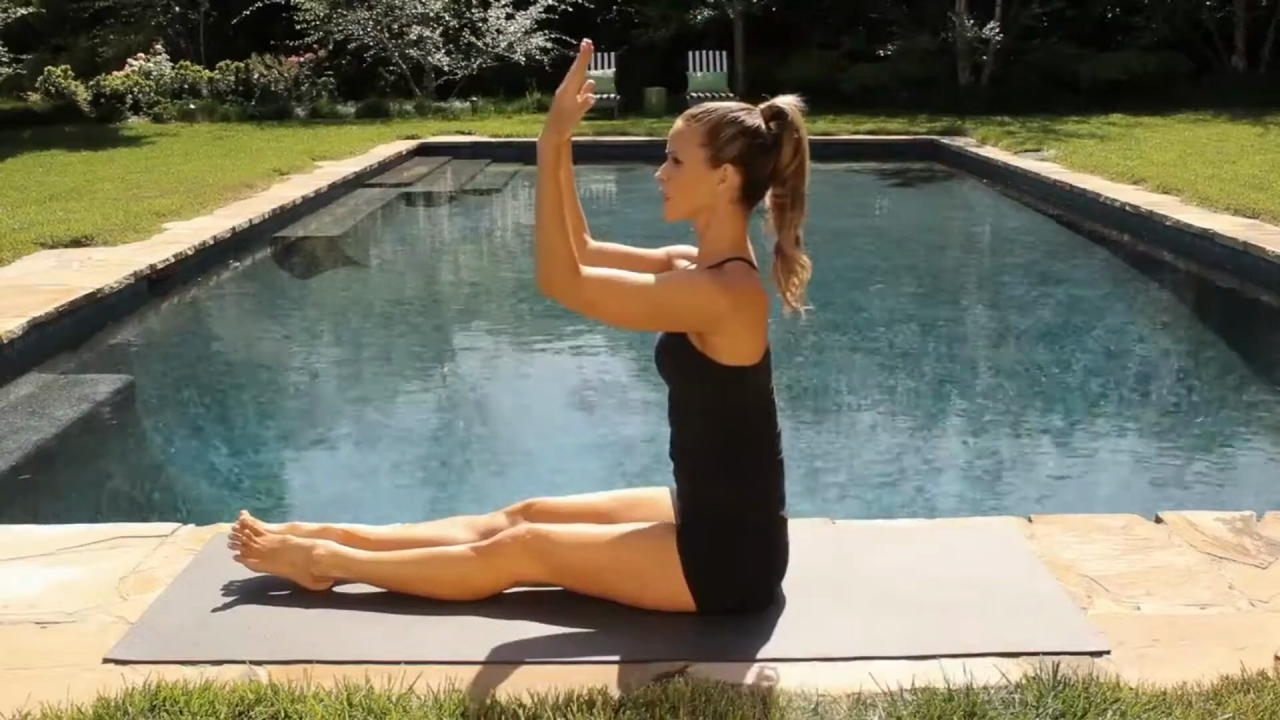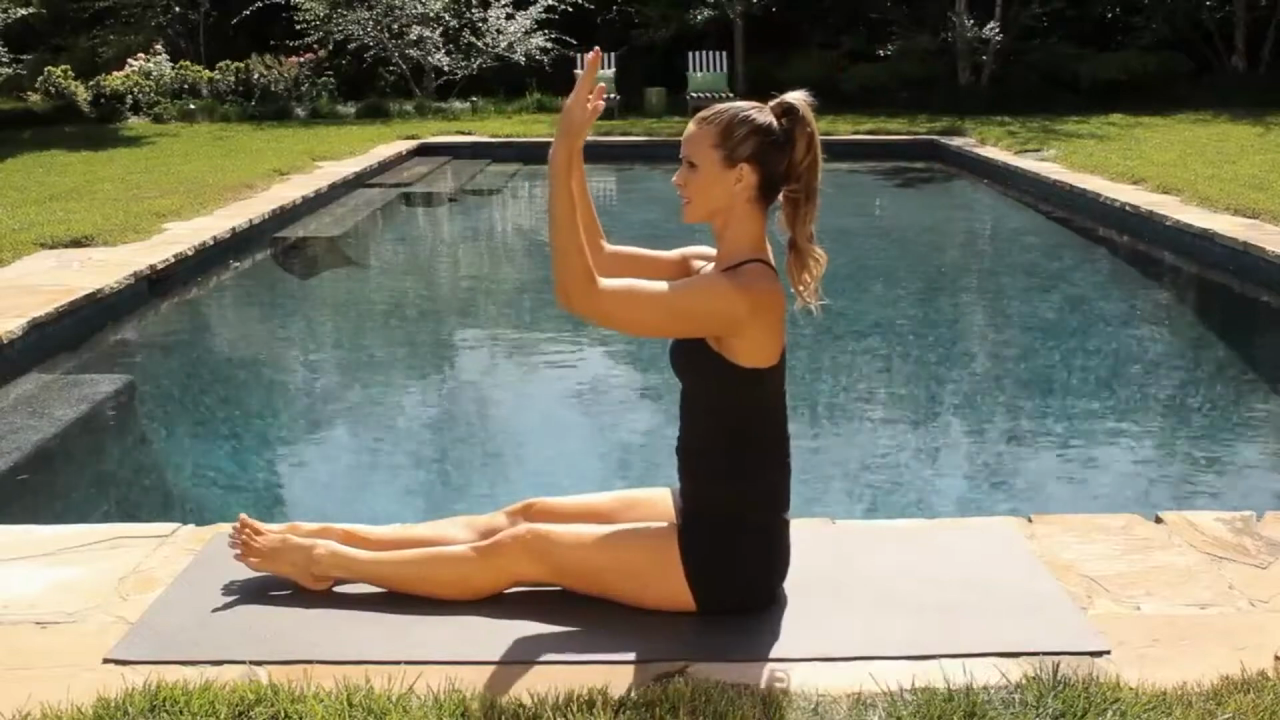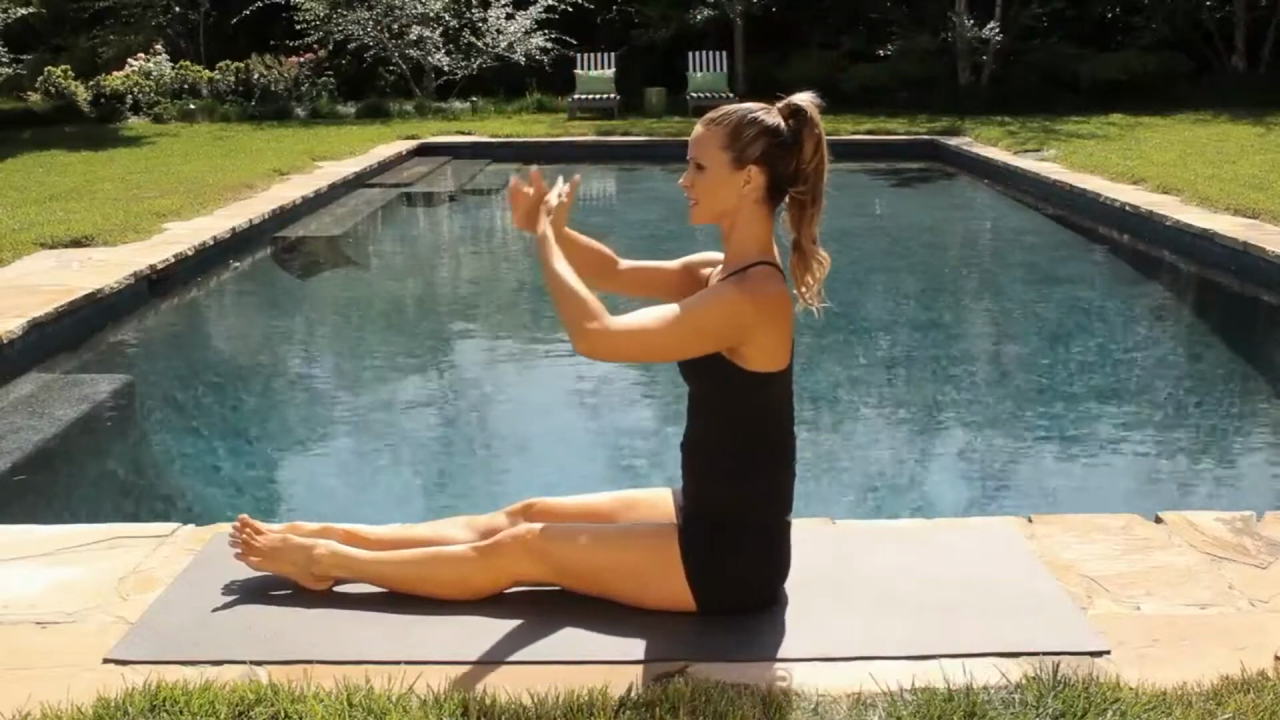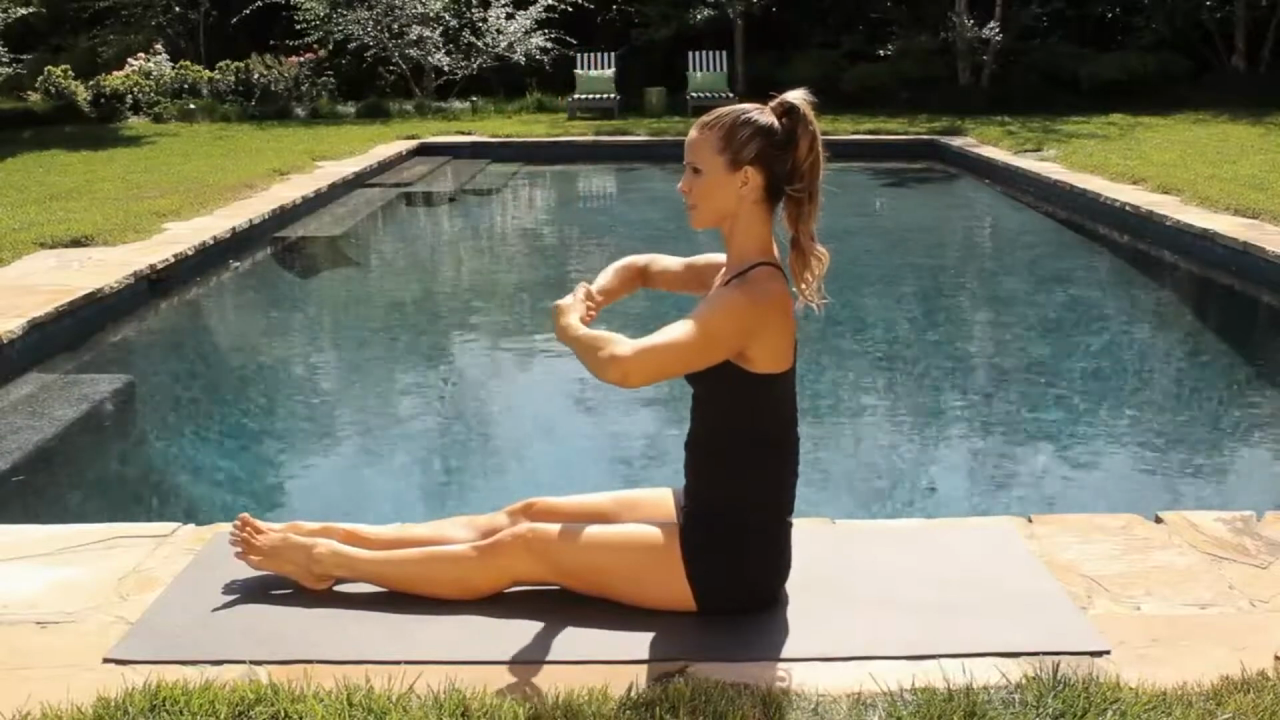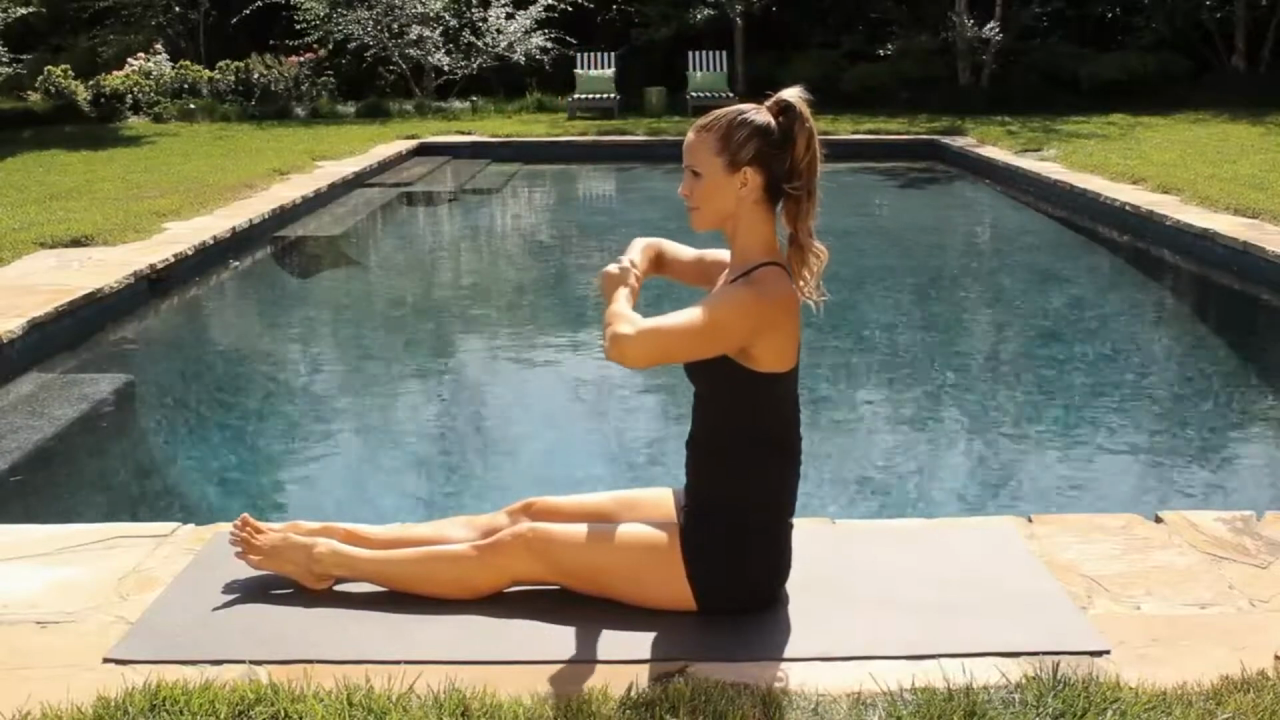
dt=0.7s
person 1, frame 1
left shoulder: (722, 295)
right shoulder: (703, 265)
left elbow: (563, 282)
right elbow: (583, 255)
left wrist: (550, 149)
right wrist: (559, 146)
left hip: (728, 553)
right hip: (708, 519)
left knee: (518, 551)
right knee: (523, 517)
left ankle: (325, 562)
right ankle: (326, 537)
person 1, frame 2
left shoulder: (739, 294)
right shoulder: (718, 267)
left elbow: (580, 293)
right elbow: (599, 257)
left wrist: (562, 158)
right wrist: (570, 150)
left hip: (731, 553)
right hip: (710, 518)
left knee: (519, 549)
right knee: (526, 516)
left ankle: (325, 560)
right ankle: (328, 535)
person 1, frame 3
left shoulder: (748, 297)
right shoulder: (728, 272)
left elbow: (596, 336)
right elbow: (618, 273)
left wrist: (547, 241)
right wrist: (550, 230)
left hip: (732, 553)
right hip: (710, 515)
left knee: (521, 548)
right knee: (527, 514)
left ankle: (329, 562)
right ankle: (334, 536)
person 1, frame 4
left shoulder: (753, 297)
right shoulder: (735, 272)
left elbow: (623, 364)
right elbow: (645, 267)
left wrist: (568, 327)
right wrist: (590, 295)
left hip: (732, 555)
right hip: (712, 516)
left knee: (521, 549)
right knee: (527, 515)
left ankle: (328, 561)
right ankle: (337, 537)
person 1, frame 5
left shoulder: (758, 295)
right shoulder: (742, 269)
left elbow: (626, 344)
right elbow: (650, 250)
left wrist: (618, 294)
right wrist: (629, 272)
left hip: (733, 555)
right hip: (713, 515)
left knee: (521, 549)
right knee: (529, 513)
left ankle: (328, 560)
right ankle: (338, 536)
